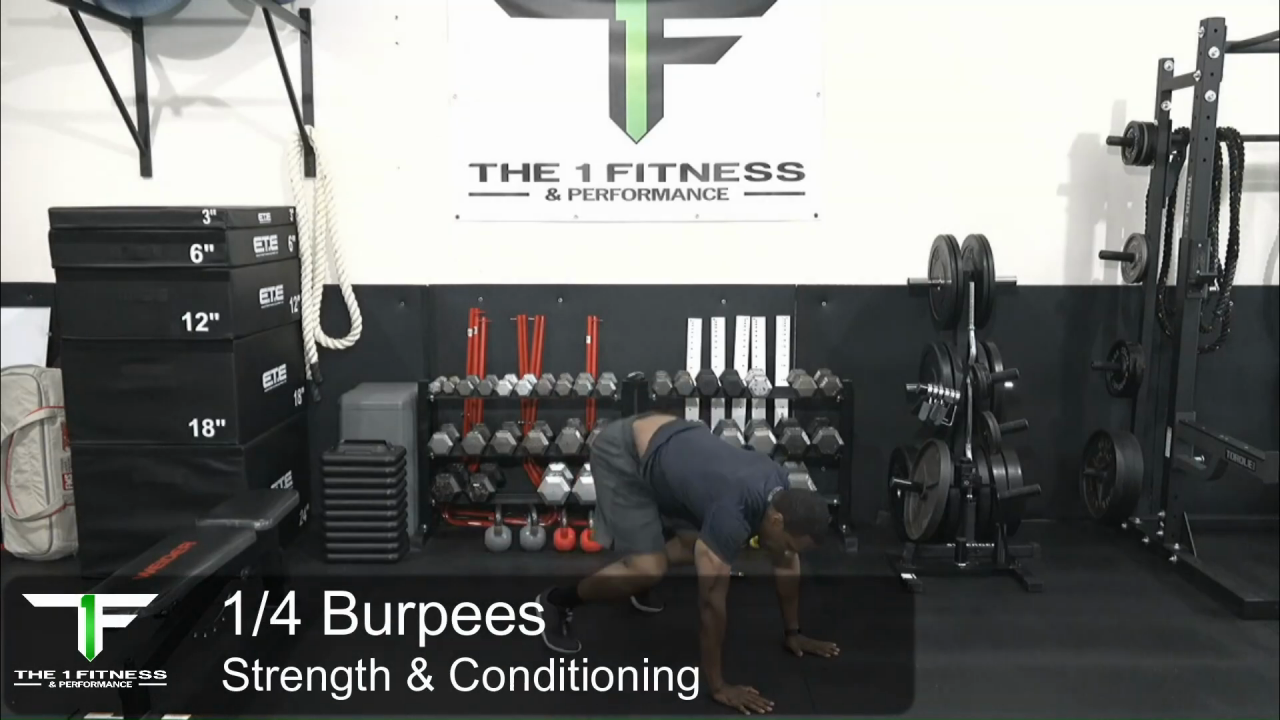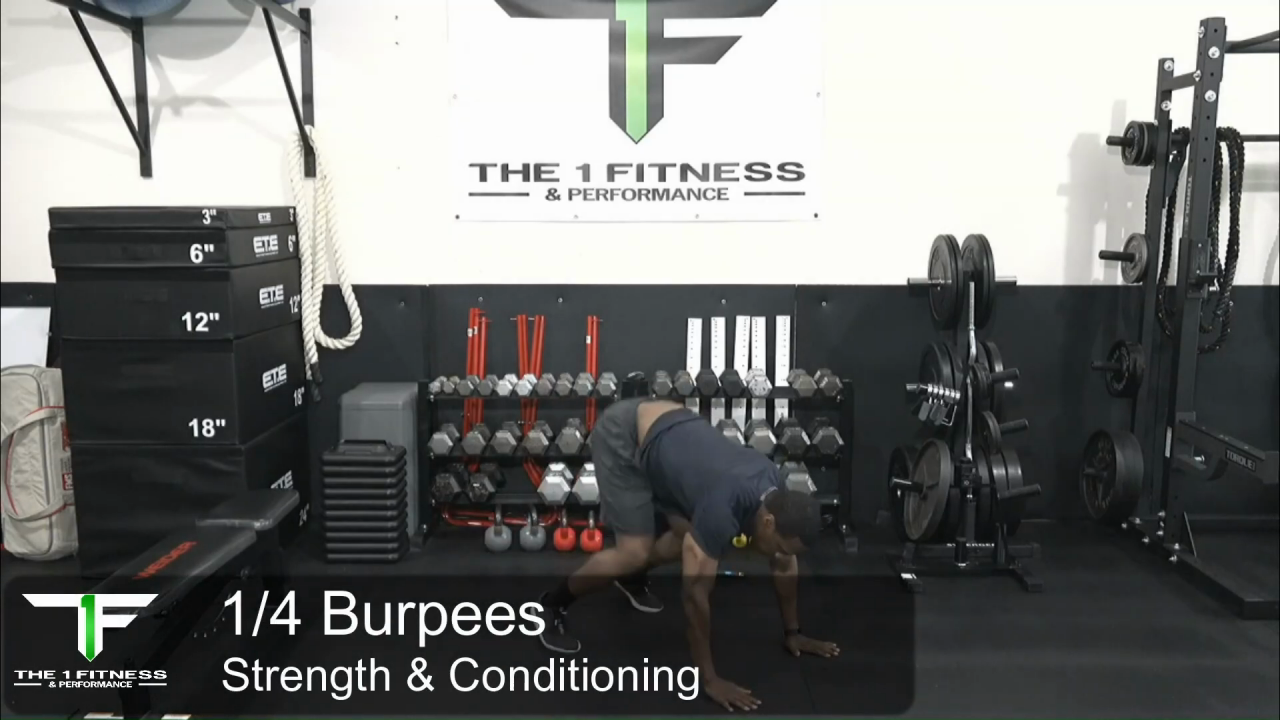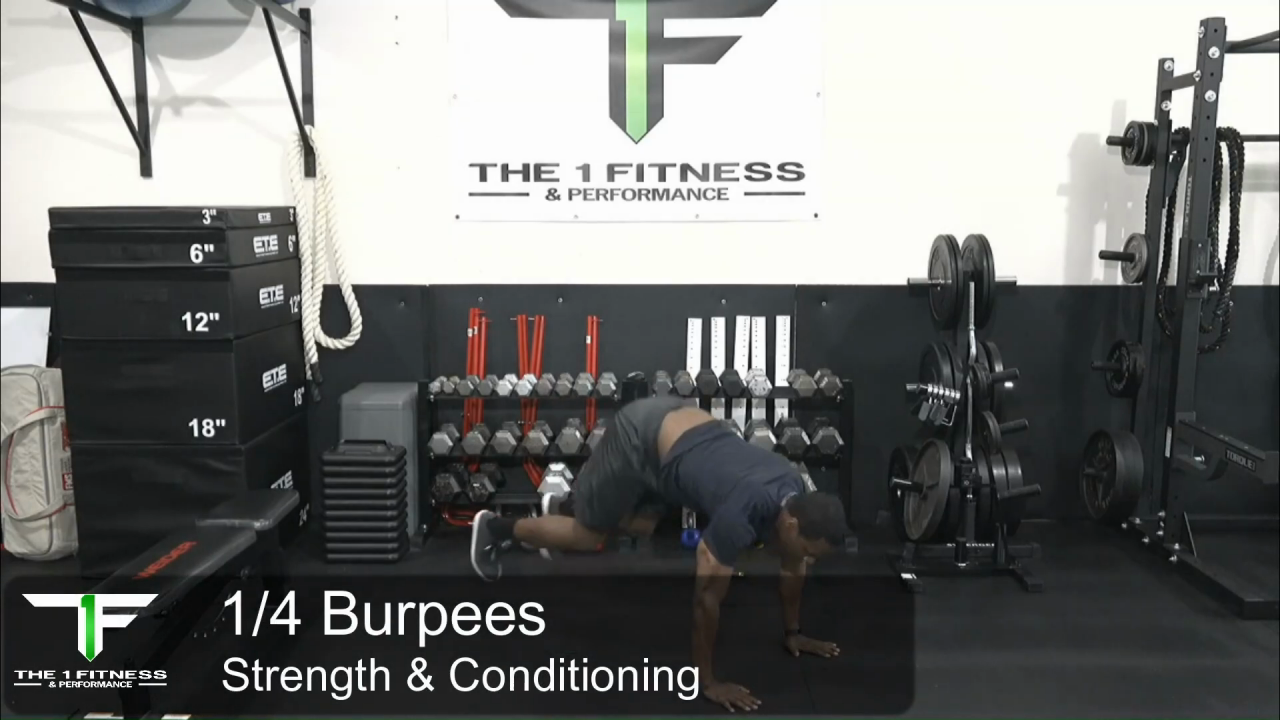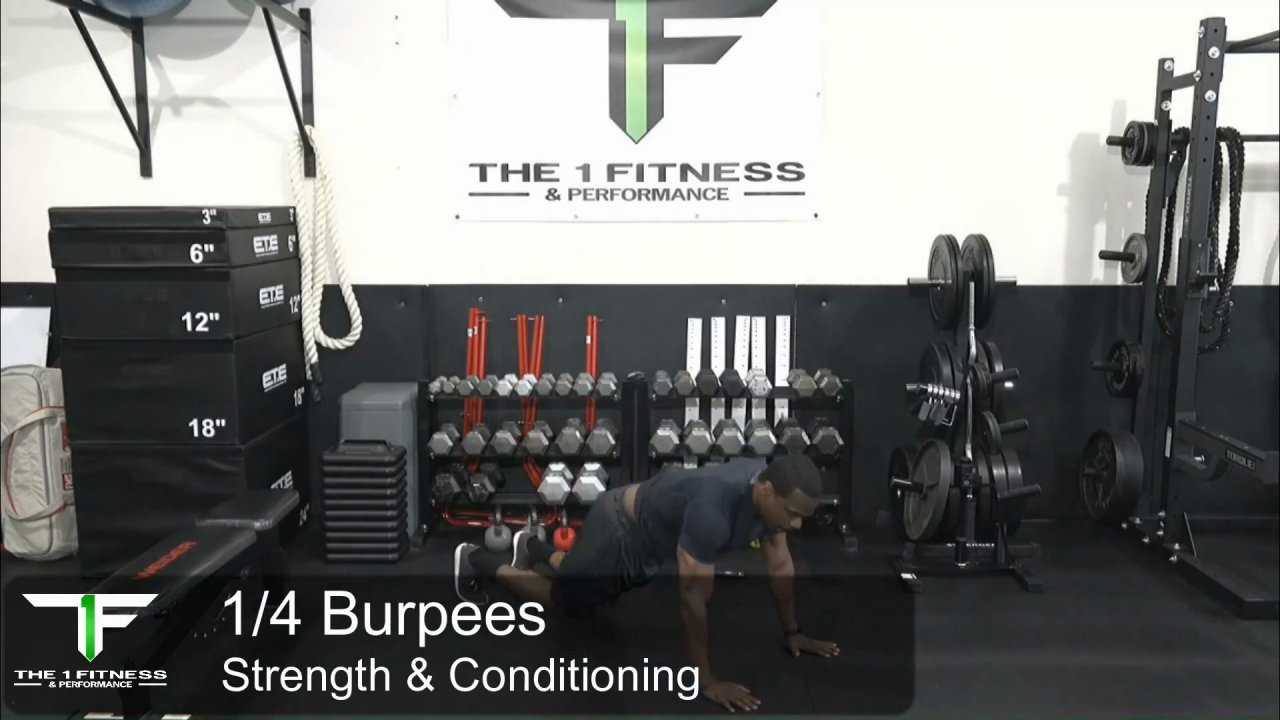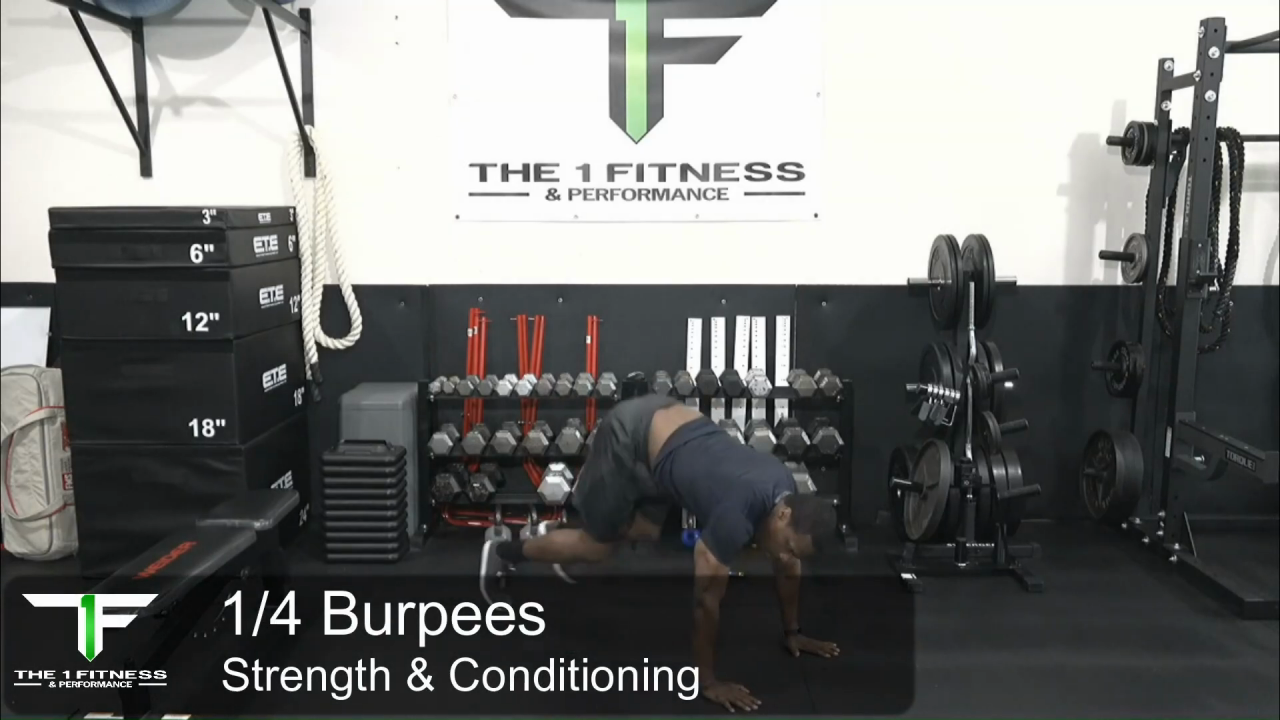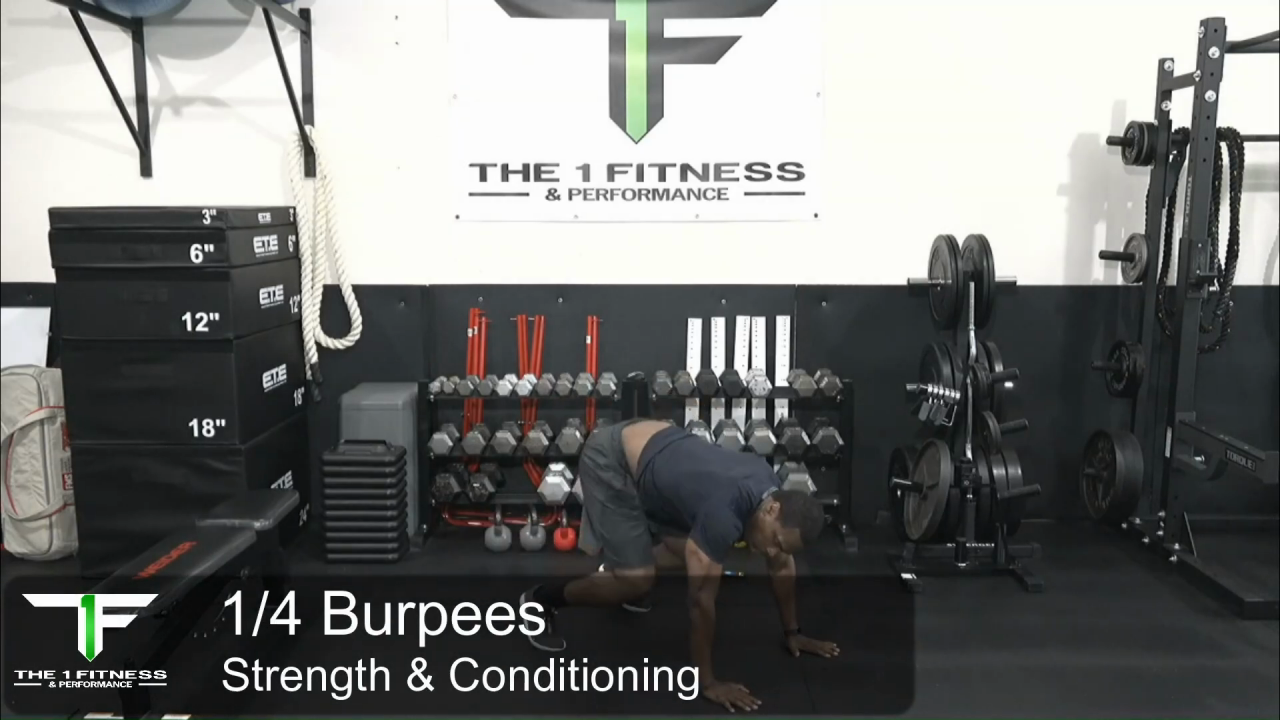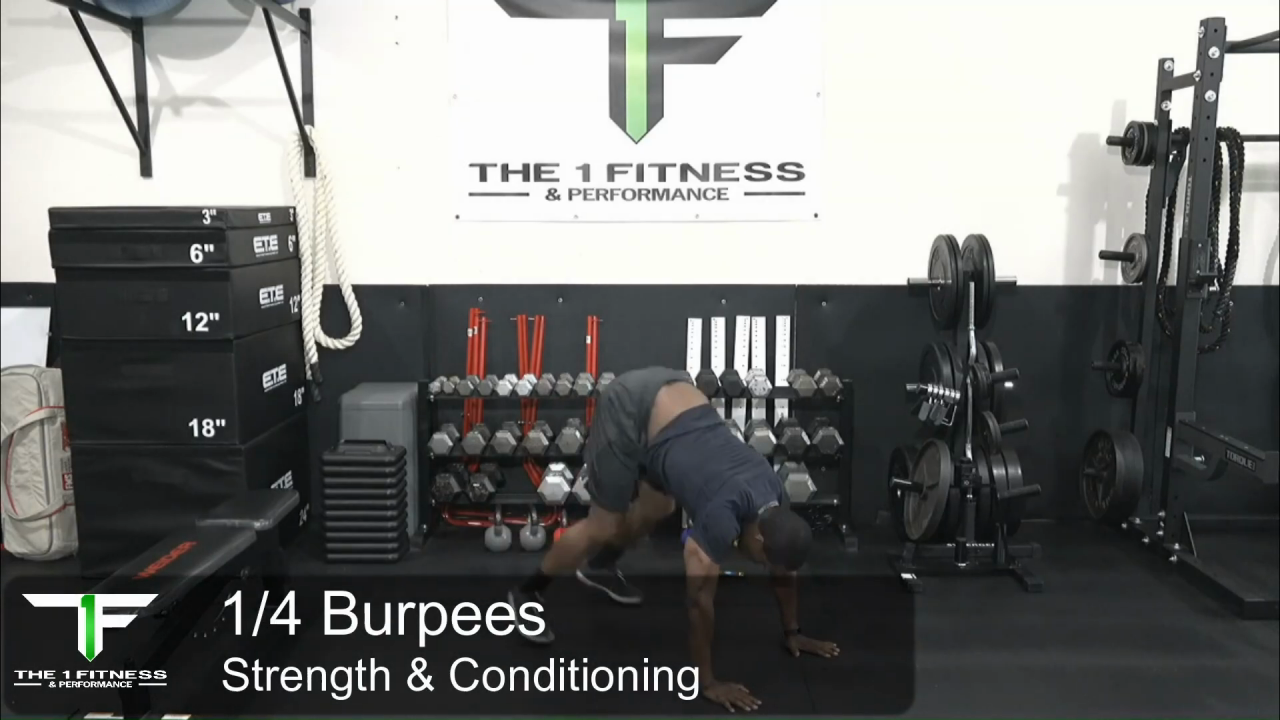
dt=0.3s
person 1, frame 1
left shoulder: (779, 493)
right shoulder: (732, 512)
left elbow: (786, 564)
right elbow: (713, 599)
left wrist: (793, 633)
right wrist: (719, 687)
left hip: (661, 436)
right hip: (622, 454)
left knee: (707, 546)
right knee: (648, 571)
left ankle: (631, 570)
right ankle: (558, 601)
person 1, frame 2
left shoulder: (775, 497)
right shoulder: (722, 509)
left elbow: (785, 566)
right elbow: (695, 593)
left wrist: (793, 633)
right wrist: (708, 680)
left hip: (664, 428)
right hip: (624, 433)
left knee: (692, 538)
right knee: (635, 554)
left ankle: (630, 579)
right ankle: (554, 603)
person 1, frame 3
left shoulder: (794, 495)
right shoulder: (740, 515)
left elbow: (792, 566)
right elbow: (708, 598)
left wrist: (793, 631)
right wrist: (708, 681)
left hip: (676, 417)
right hip: (643, 435)
left knee: (639, 524)
right knee: (590, 536)
left ankle: (562, 507)
right ankle: (494, 528)
person 1, frame 4
left shoulder: (770, 484)
right shoulder: (713, 511)
left elbow: (780, 562)
right elbow: (693, 599)
left wrist: (792, 632)
right wrist: (706, 681)
left hip: (642, 518)
right hip: (621, 530)
left knee: (579, 573)
right knee: (564, 601)
left ankle: (532, 547)
right ankle: (476, 560)
person 1, frame 5
left shoulder: (787, 493)
right shoulder: (736, 517)
left elbow: (787, 568)
right elbow: (707, 598)
left wrist: (792, 633)
right wrist: (707, 681)
left hip: (668, 418)
right hip: (630, 436)
left knee: (643, 531)
right knee: (598, 546)
left ankle: (566, 540)
right ankle: (506, 552)
person 1, frame 6
left shoulder: (775, 495)
right shoulder: (725, 512)
left elbow: (783, 567)
right elbow: (702, 599)
left wrist: (793, 633)
right wrist: (707, 682)
left hip: (650, 441)
right hip: (612, 457)
left knee: (689, 551)
right knee: (637, 581)
left ankle: (616, 573)
right ankle: (541, 600)
person 1, frame 7
left shoulder: (774, 507)
right shoulder: (725, 515)
left elbow: (783, 572)
right elbow: (700, 598)
left wrist: (793, 632)
right wrist: (706, 681)
right hip: (630, 404)
left knee: (657, 509)
right knee: (606, 528)
left ankle: (600, 565)
right ankle: (528, 591)
